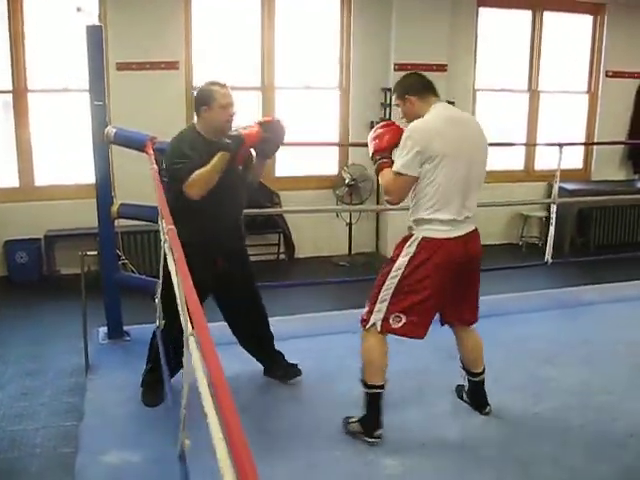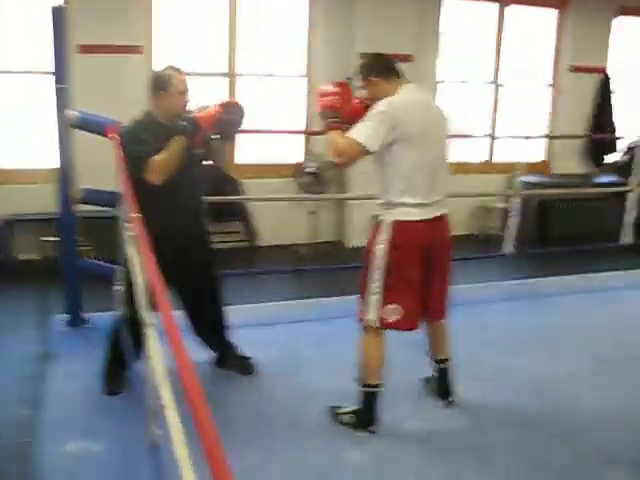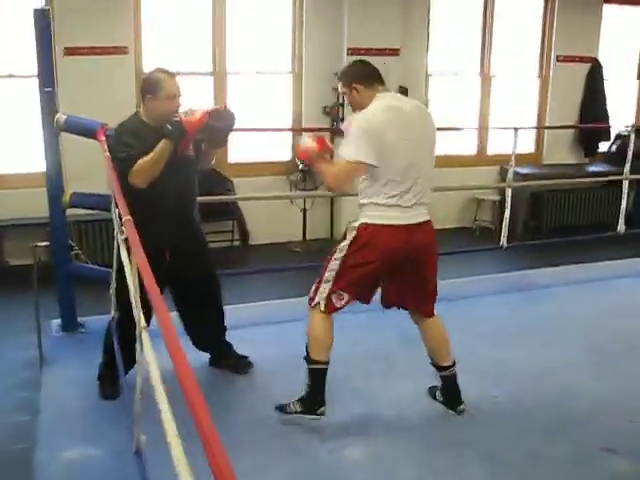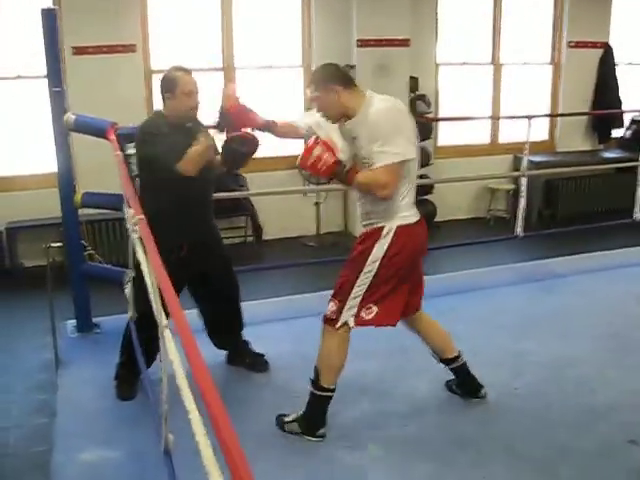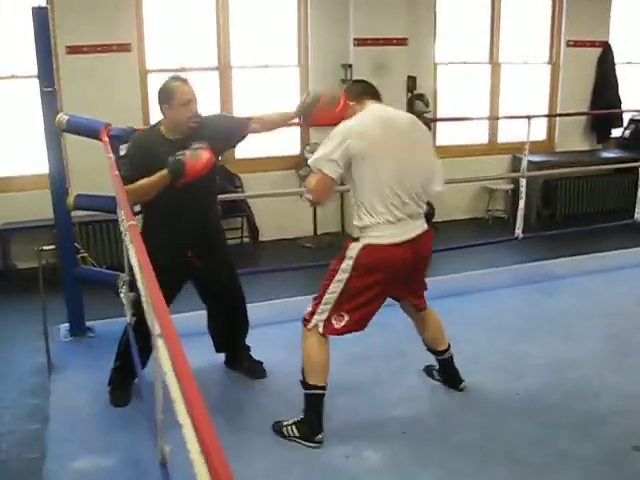
dt=0.3s
person 1, frame 1
left shoulder: (420, 130)
right shoulder: (474, 127)
left elbow: (393, 193)
left wrist: (380, 156)
left hip: (429, 244)
right hip: (467, 239)
left knee: (376, 325)
right knee: (462, 321)
left ankle: (372, 419)
right ankle: (477, 394)
person 1, frame 2
left shoulder: (391, 109)
right shoulder: (431, 108)
left elbow: (343, 155)
left wrist: (333, 119)
right wrist: (362, 121)
left hip: (401, 228)
right hip: (436, 223)
left knee: (374, 322)
right knee: (432, 311)
left ankle: (367, 412)
right ankle: (443, 384)
person 1, frame 3
left shoulder: (367, 121)
right shoulder: (420, 112)
left elbow: (338, 181)
left wrist: (316, 157)
left hip: (376, 232)
right hip: (420, 229)
left knee: (322, 304)
right knee: (423, 313)
left ankle: (314, 398)
right ankle: (451, 392)
person 1, frame 4
left shoulder: (385, 116)
right shoulder: (352, 118)
left elbow: (386, 184)
right elbow: (298, 129)
left wrist: (340, 171)
right wrist: (256, 121)
left hip: (394, 232)
right hip: (402, 230)
left knee: (338, 320)
right knee: (411, 312)
left ankle: (313, 419)
right ankle: (467, 381)
person 1, frame 5
left shoulder: (348, 132)
right shoulder: (418, 127)
left elbow: (314, 193)
right elbow: (430, 189)
left wrist: (327, 162)
left hip: (376, 248)
right hip: (418, 240)
left knee: (316, 325)
right knee: (417, 306)
left ankle: (311, 424)
right ankle: (449, 372)
person 2, frame 1
left shoulder: (229, 137)
right shoulder: (182, 145)
left elbow: (250, 178)
right elbow: (194, 189)
left wrist: (262, 153)
right wrist: (226, 152)
left hip: (229, 244)
right hip: (191, 248)
left knee: (248, 305)
right knee: (177, 316)
left ankle: (272, 360)
right ankle: (154, 378)
person 2, frame 2
left shoulder: (187, 123)
right shoulder: (139, 132)
right elbow: (154, 174)
left wrist: (223, 133)
right wrist: (183, 136)
left hip: (190, 229)
right hip: (154, 234)
left knee: (206, 293)
right knee: (140, 304)
left ankle: (224, 352)
right ankle: (117, 366)
person 2, frame 3
left shoulder: (180, 122)
right shoulder: (128, 133)
left elbow: (202, 162)
right elbow: (139, 178)
left wrist: (215, 137)
right wrist: (170, 138)
left hip: (185, 232)
right hip: (144, 238)
left knee: (204, 293)
right knee: (132, 307)
left ankle: (220, 352)
right ankle: (111, 372)
person 2, frame 4
left shoulder: (192, 123)
right shoulder: (152, 131)
left elbow: (210, 166)
right elbow: (186, 167)
right wrist: (206, 138)
left hip: (201, 230)
right hip: (162, 236)
left knee: (223, 291)
right knee: (150, 306)
left ankle: (236, 349)
right ankle: (128, 371)
person 2, frame 5
left shoulder: (210, 127)
right shoulder: (143, 144)
left elbow: (252, 124)
right elbow: (129, 195)
left wrist: (297, 113)
right wrist: (167, 172)
left hip: (207, 237)
right hip: (162, 242)
left knee: (228, 297)
right knee: (147, 312)
left ankle: (236, 354)
right ankle: (122, 376)
